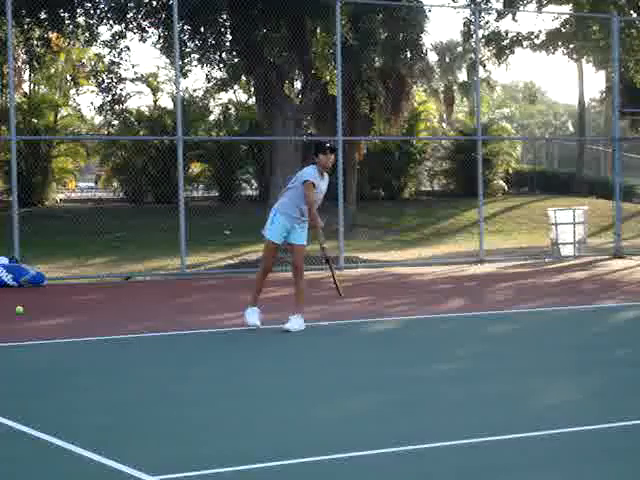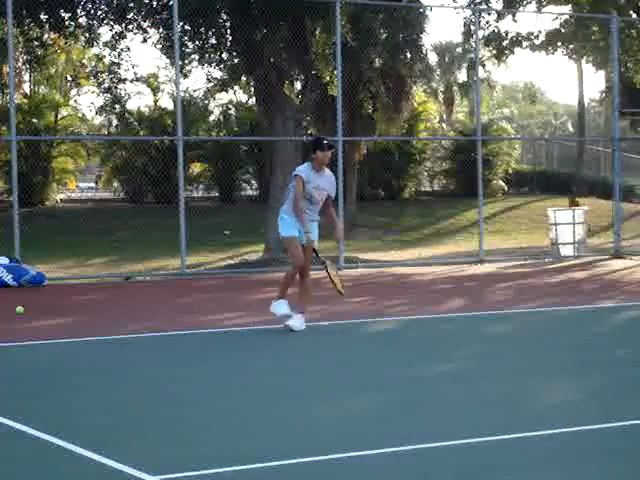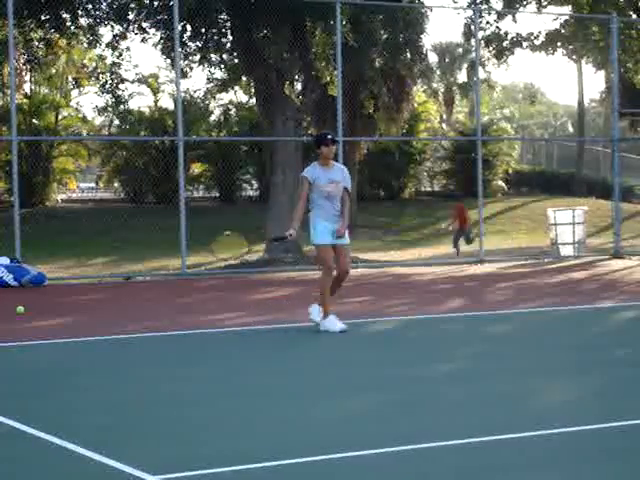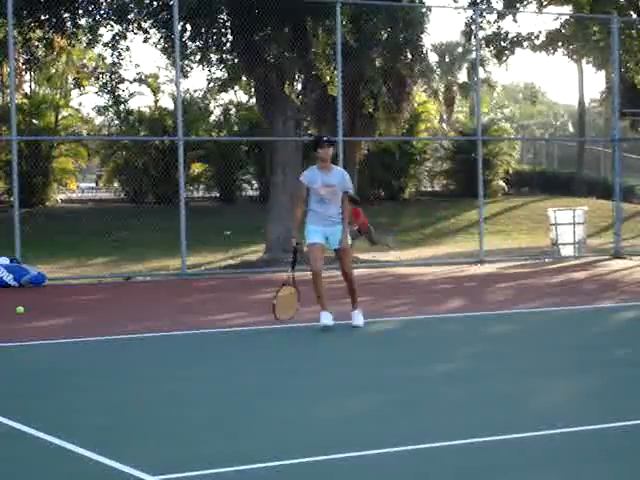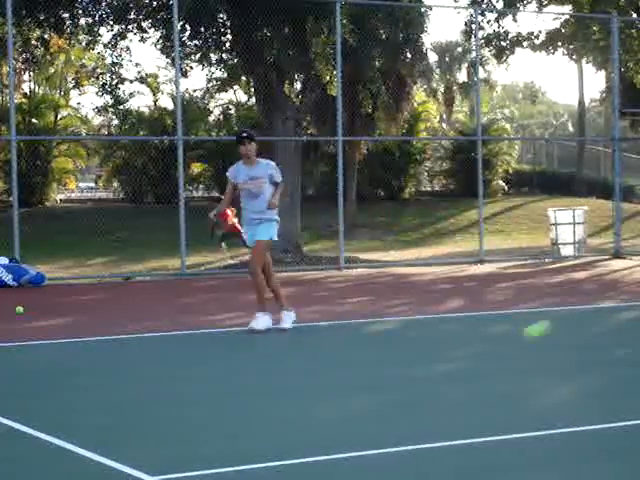
dt=0.5s
person 1, frame 1
left shoulder: (326, 178)
right shoulder: (310, 175)
right elbow: (311, 209)
left wrist: (318, 222)
left hip: (299, 224)
right hip: (281, 218)
left knee: (298, 269)
right knee: (266, 267)
left ankle: (298, 316)
right ankle: (252, 307)
person 1, frame 2
left shoulder: (330, 177)
right shoulder: (302, 172)
left elbow: (328, 206)
right elbow: (297, 202)
left wrist: (338, 227)
right wrist: (305, 230)
left hip: (311, 224)
right hip: (290, 220)
left knee: (305, 270)
right knee: (298, 262)
left ankle: (298, 315)
right ankle: (280, 300)
person 1, frame 3
left shoulder: (342, 171)
right shoulder: (310, 172)
left elbow: (345, 199)
right elbow: (302, 201)
left wrist: (344, 222)
right wrist: (294, 227)
left hip: (337, 225)
right hip: (320, 223)
left knee: (344, 270)
right knee: (329, 268)
left ankle: (318, 305)
right ankle: (326, 317)
person 1, frame 4
left shoulder: (341, 174)
right shoulder: (308, 175)
left elbow: (345, 205)
right elbow: (301, 206)
left wrist: (346, 230)
right wrist: (295, 232)
left hip: (336, 227)
right hip: (314, 227)
left knee: (347, 272)
right knee: (316, 270)
left ankle: (356, 310)
right ankle: (324, 311)
person 1, frame 5
left shoulder: (268, 166)
right shoulder: (235, 170)
left elbow: (280, 184)
right elbow: (227, 198)
left wrist: (275, 198)
right wrist: (217, 211)
left hip: (268, 221)
right hip: (249, 224)
left knee: (254, 266)
right knee: (267, 271)
left ankle: (263, 314)
right ankle: (286, 311)
